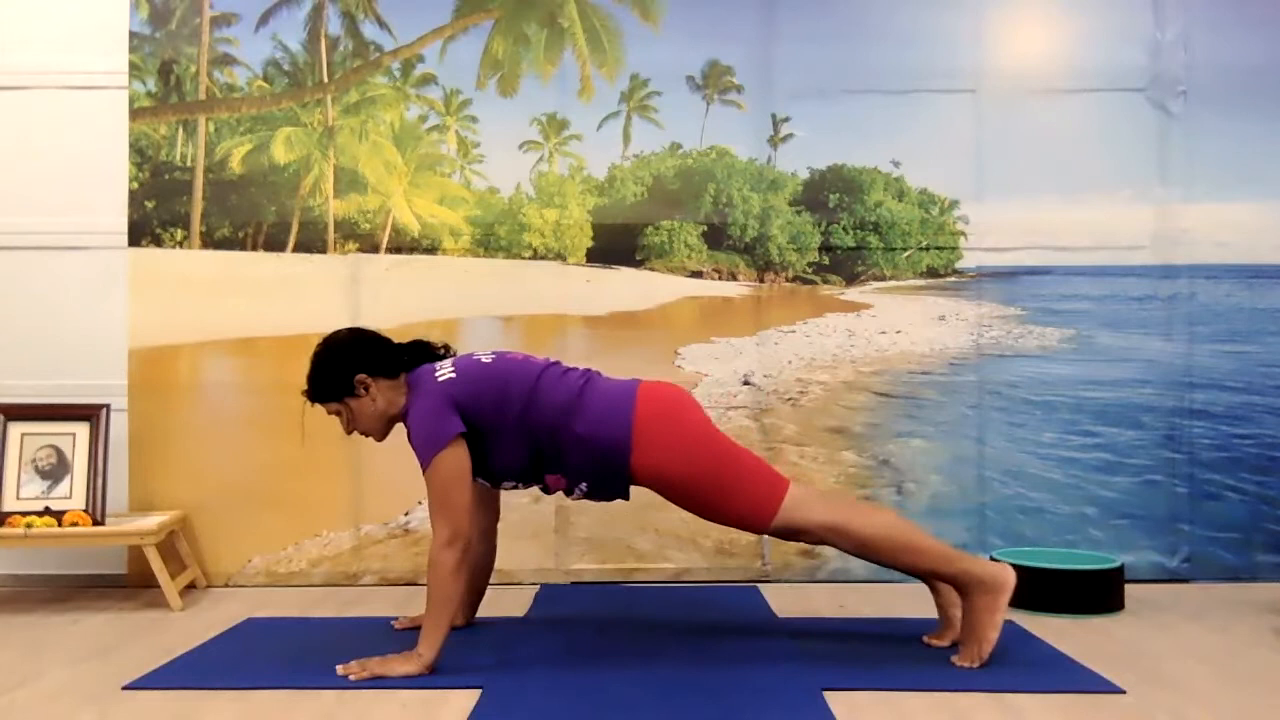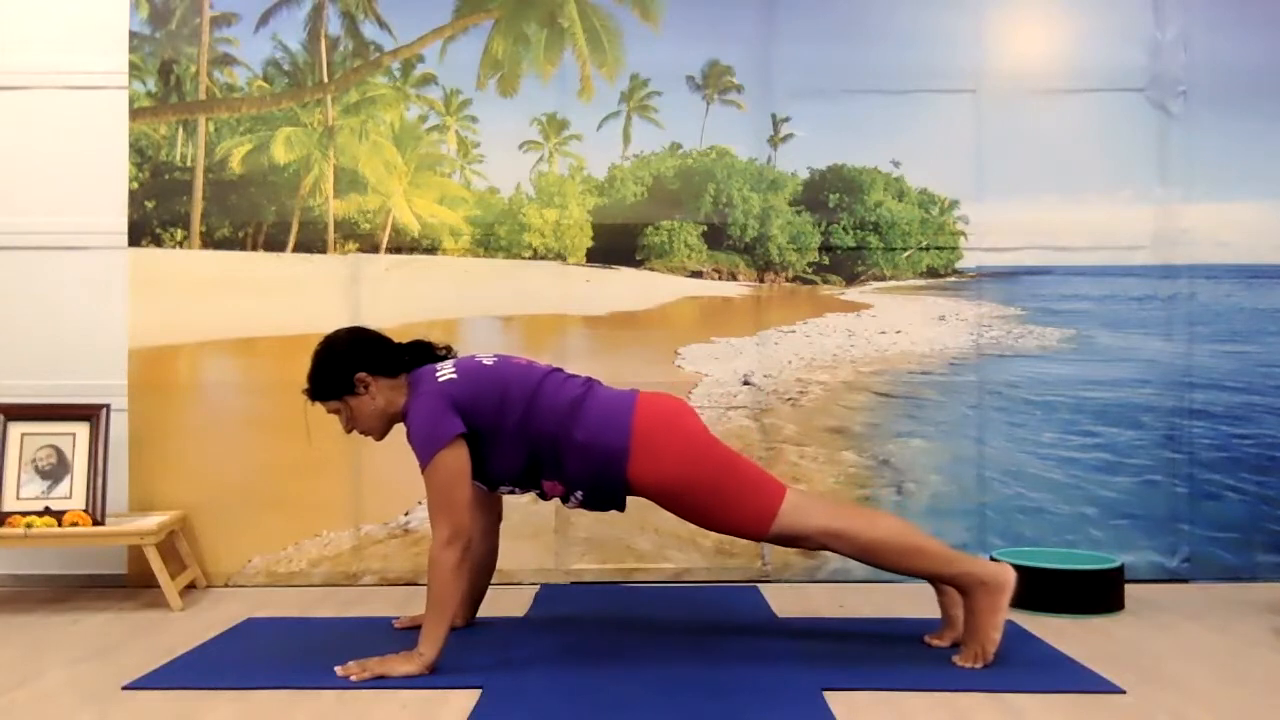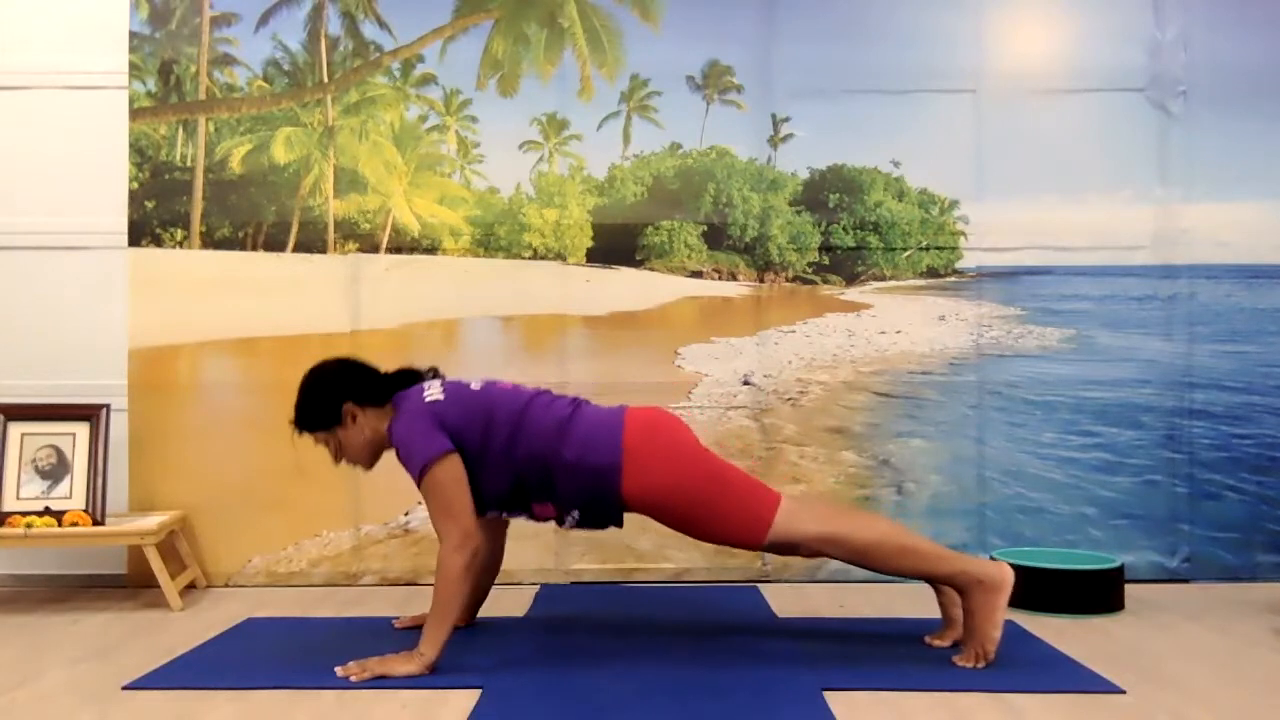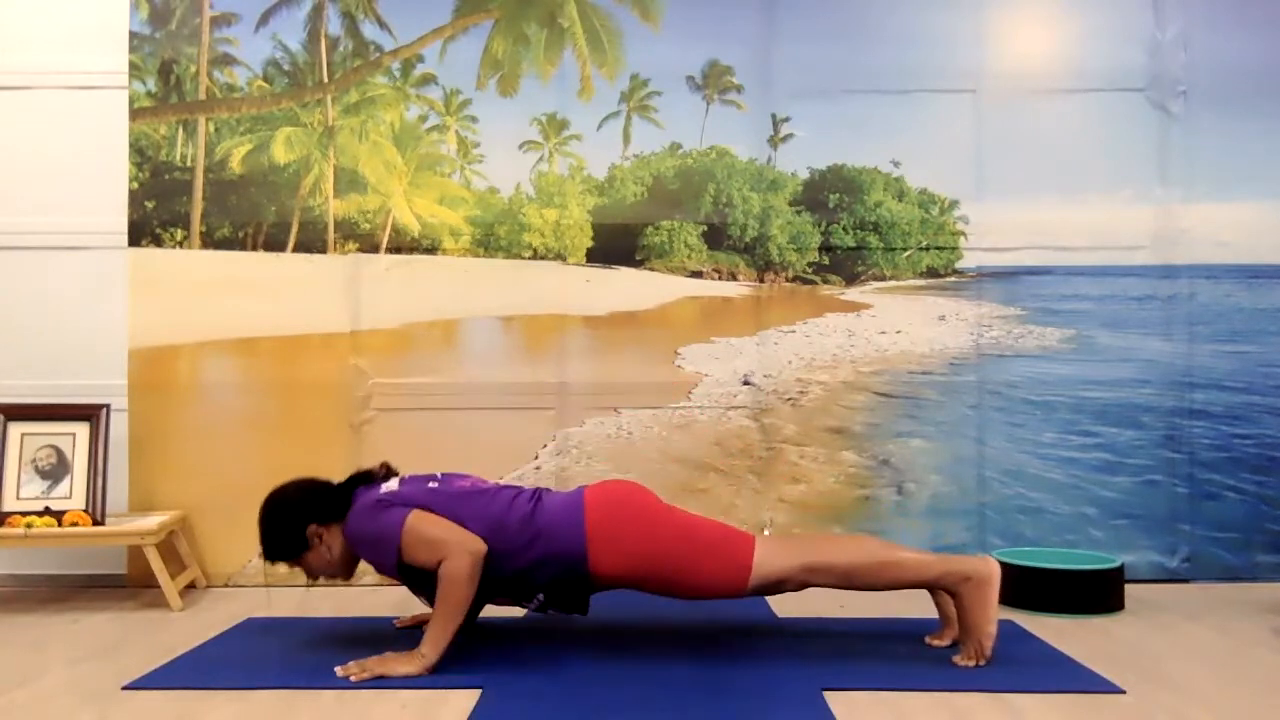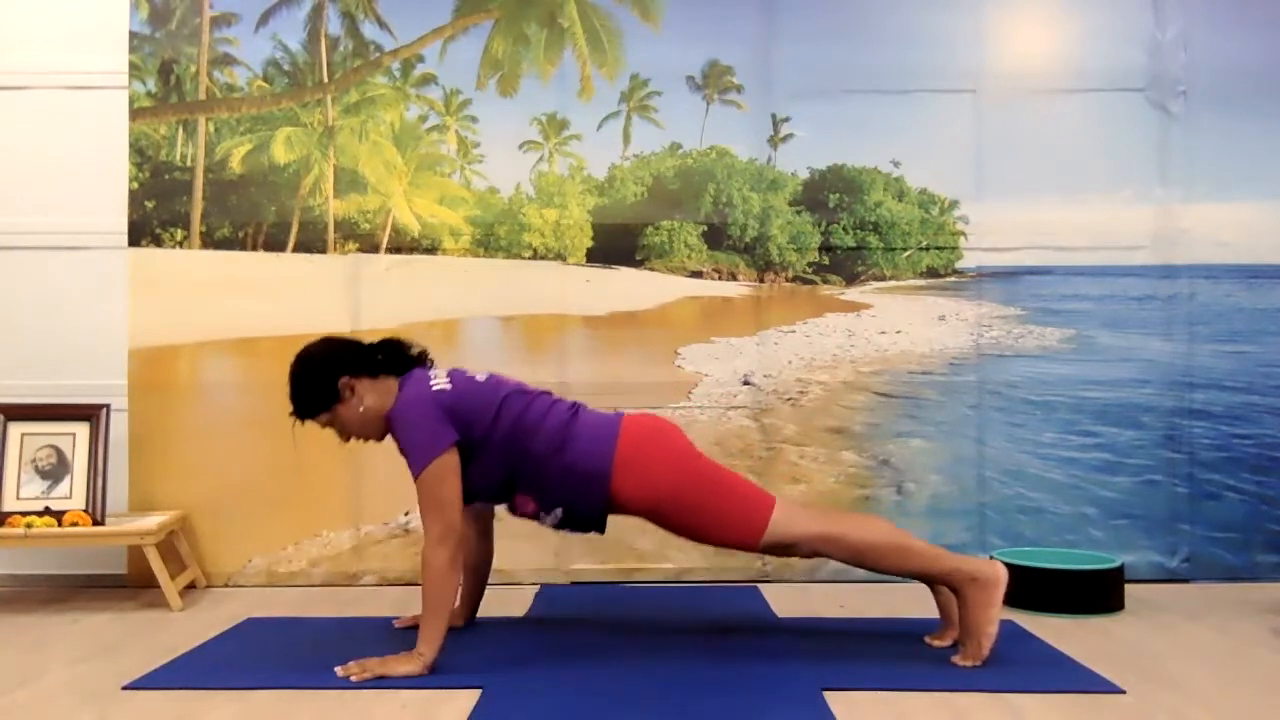
dt=0.7s
person 1, frame 1
left shoulder: (426, 403)
right shoulder: (448, 386)
left elbow: (452, 538)
right elbow: (483, 518)
left wrist: (422, 652)
right wrist: (460, 612)
left hip: (651, 434)
right hip: (647, 422)
left knee: (808, 517)
right knee: (797, 515)
left ankle: (978, 576)
right ankle: (940, 576)
person 1, frame 2
left shoulder: (426, 403)
right shoulder: (449, 388)
left elbow: (451, 538)
right elbow: (484, 519)
left wrist: (423, 653)
right wrist: (460, 614)
left hip: (649, 449)
right hip: (647, 430)
left knee: (807, 522)
right knee: (801, 520)
left ankle: (977, 575)
right ankle: (950, 575)
person 1, frame 3
left shoulder: (411, 424)
right shoulder: (434, 409)
left elbow: (462, 543)
right elbow: (489, 528)
left wrist: (424, 651)
right wrist: (458, 614)
left hip: (641, 460)
right hip: (637, 446)
left knee: (802, 530)
right knee: (794, 530)
left ankle: (975, 575)
right ankle: (947, 576)
person 1, frame 4
left shoulder: (367, 522)
right shoulder: (391, 496)
left elbow: (467, 550)
left wrist: (425, 653)
right wrist: (453, 613)
left hip: (608, 537)
right hip: (604, 515)
left knee: (785, 565)
right knee: (779, 562)
left ankle: (961, 572)
right ankle: (941, 574)
person 1, frame 5
left shoulder: (414, 406)
right shoulder: (434, 397)
left elbow: (443, 538)
right elbow: (476, 517)
left wrist: (422, 655)
right wrist: (463, 613)
left hip: (638, 464)
right hip: (633, 455)
left knee: (800, 530)
right knee: (788, 532)
left ankle: (971, 575)
right ankle: (948, 576)
